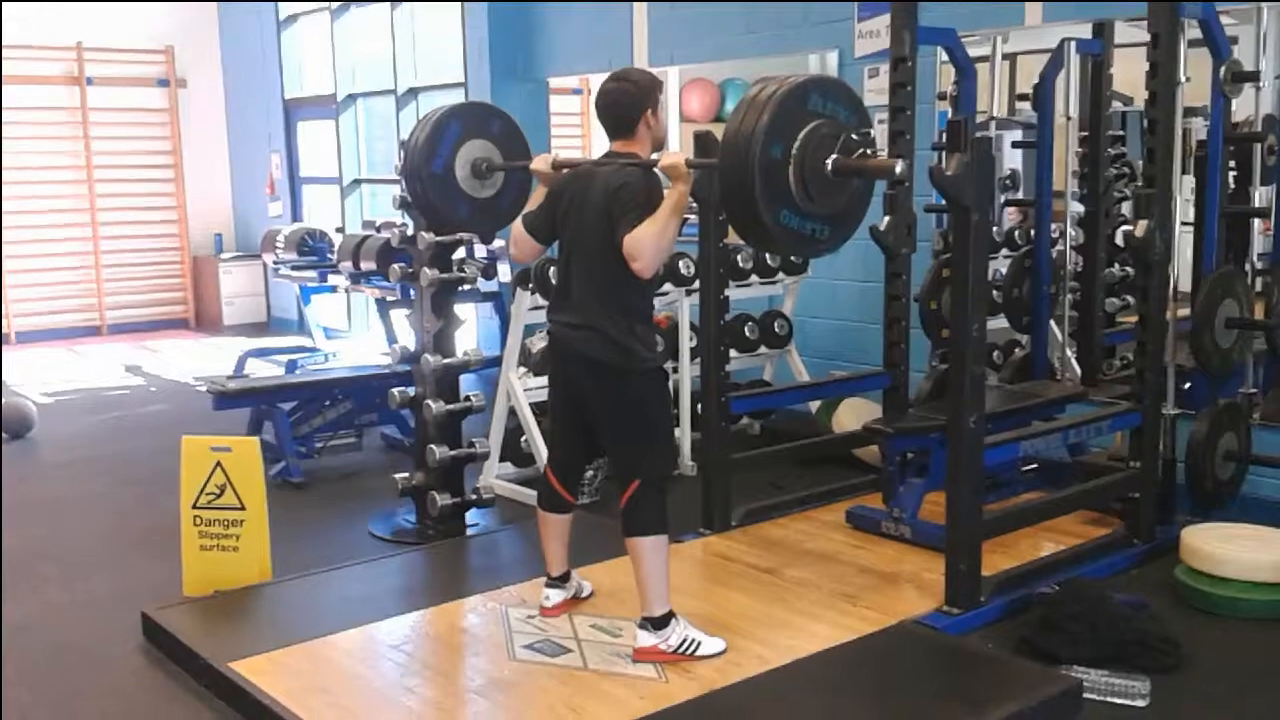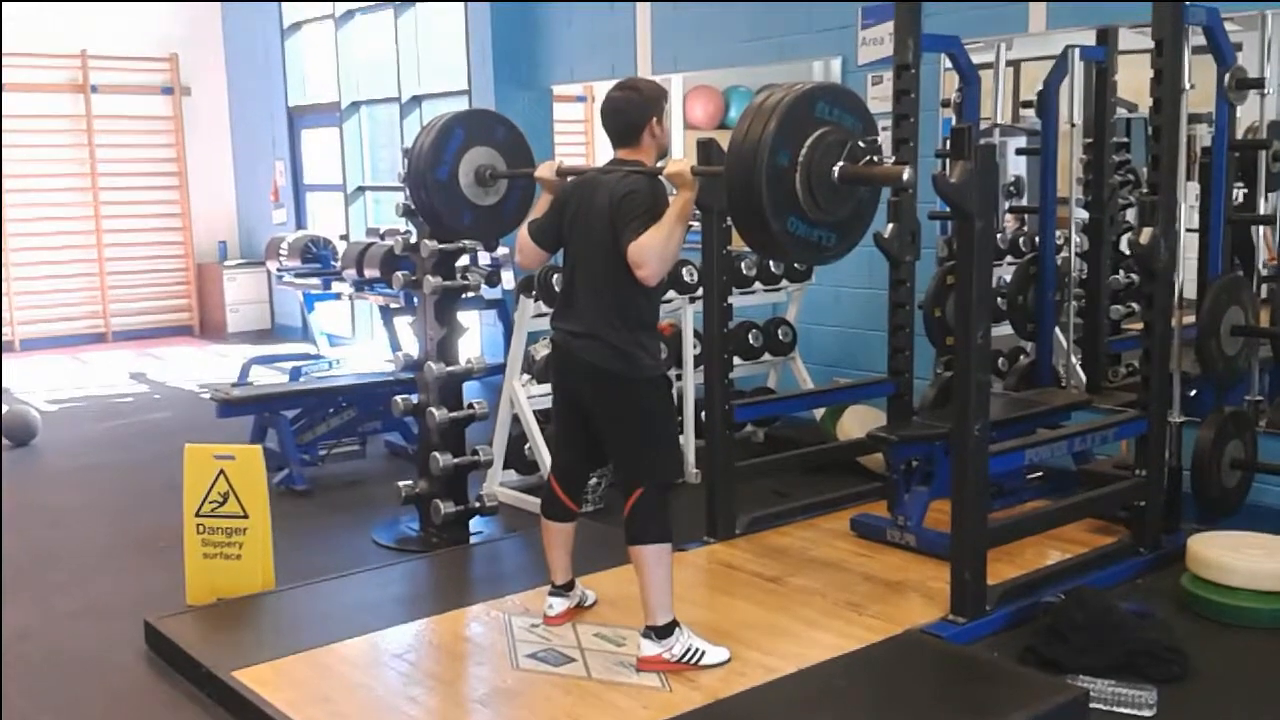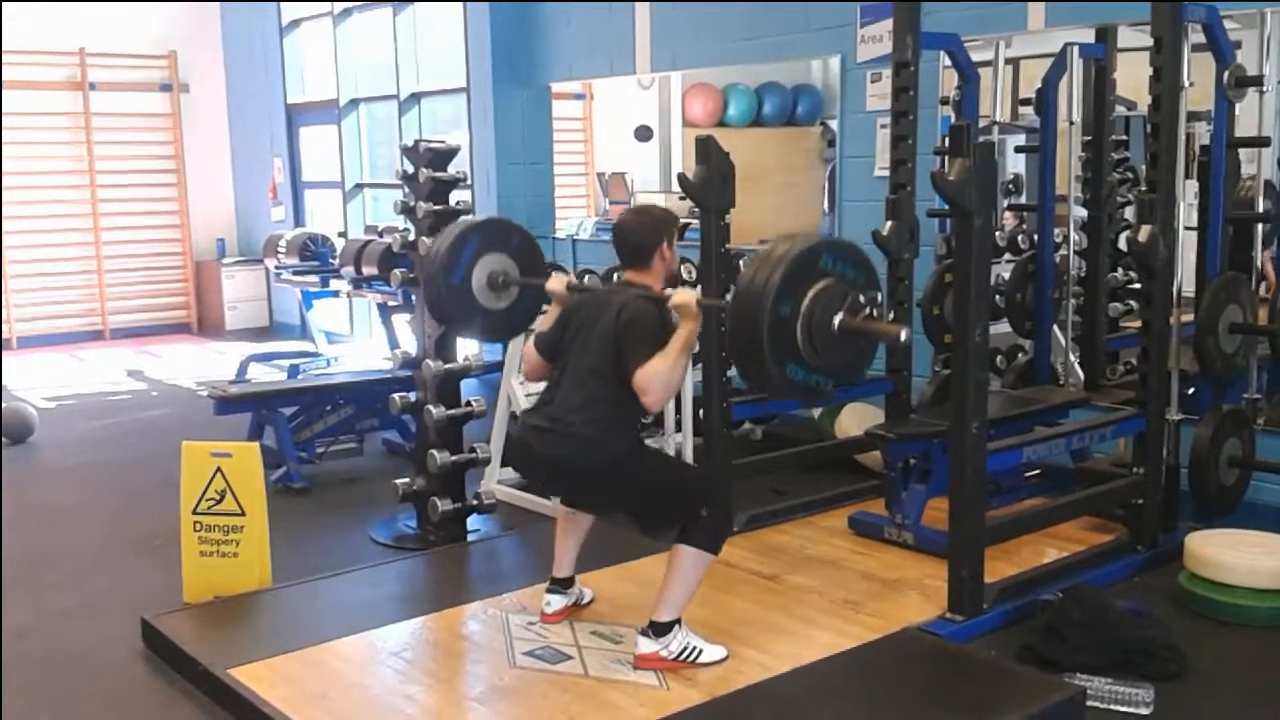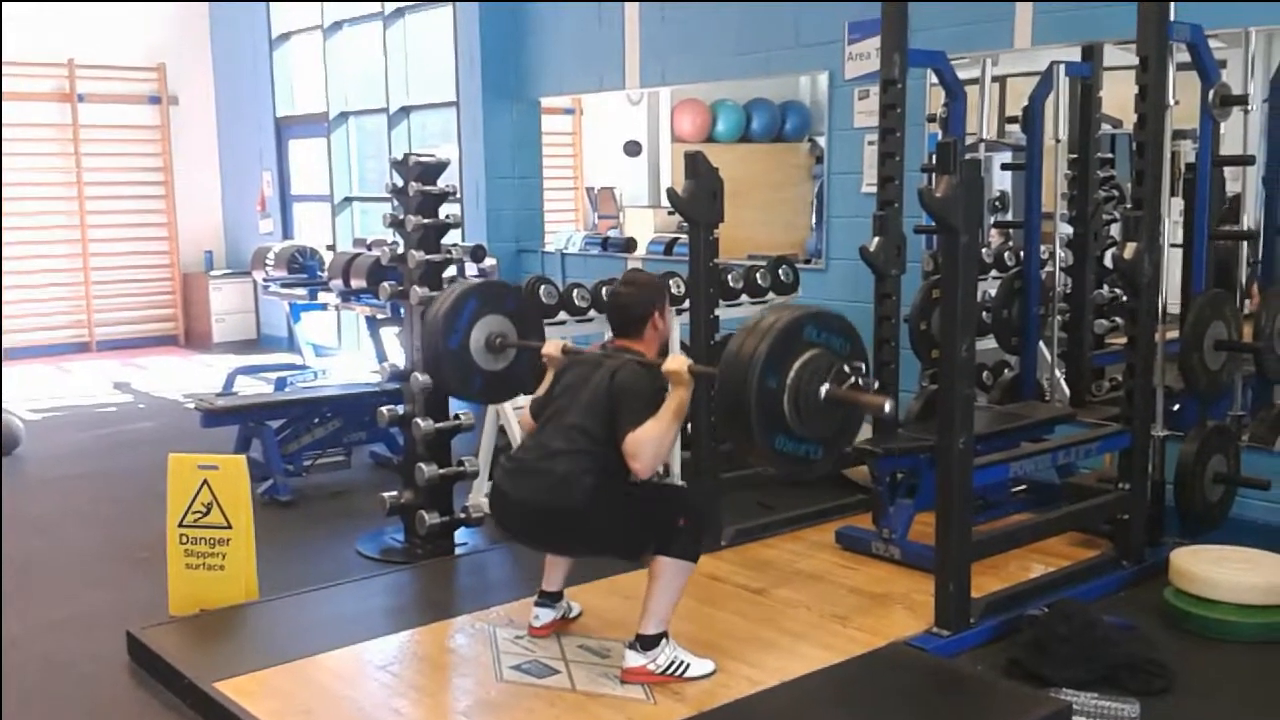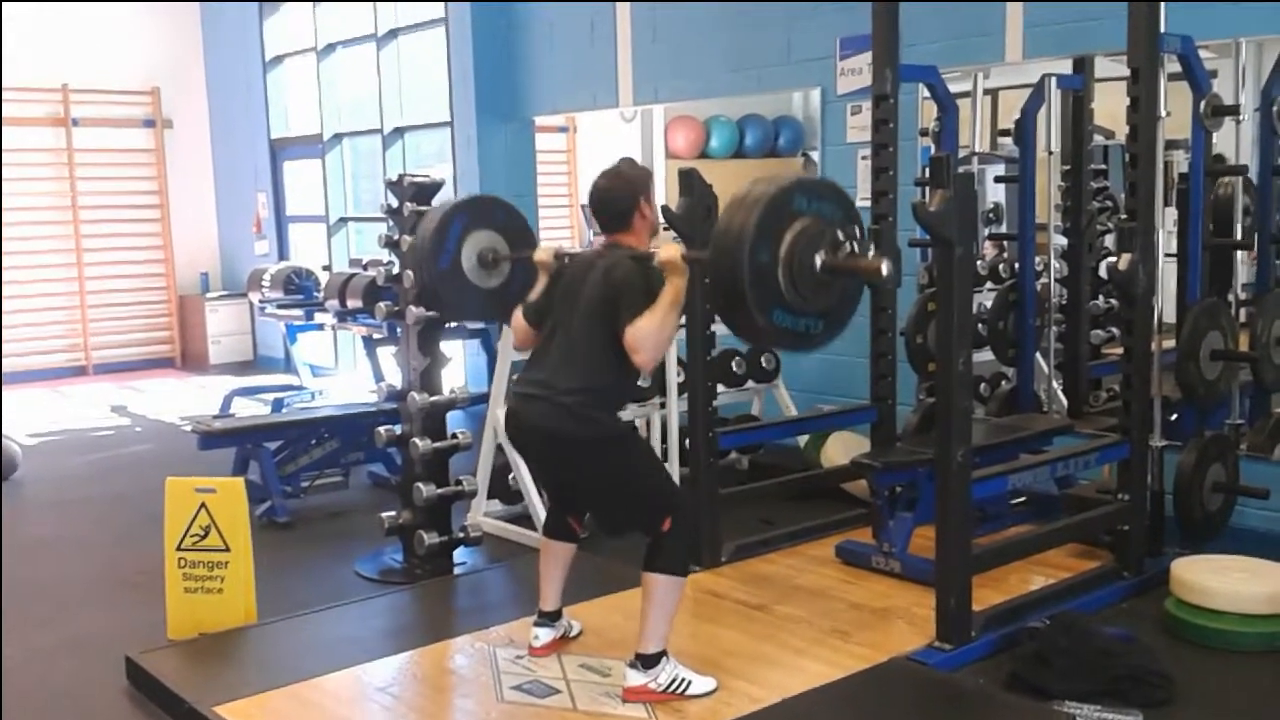
dt=1s
person 1, frame 1
left shoulder: (573, 181)
right shoulder: (637, 183)
left elbow: (520, 248)
right elbow: (642, 258)
left wrist: (540, 186)
right wrist: (679, 191)
left hip: (569, 346)
right hip: (619, 357)
left knee: (564, 462)
right knee: (645, 480)
left ankle: (557, 583)
right ankle: (658, 628)
person 1, frame 2
left shoulder: (579, 188)
right shoulder: (641, 189)
left elbow: (525, 254)
right elbow: (647, 264)
left wrist: (545, 193)
right wrist: (684, 197)
left hip: (572, 354)
right hip: (624, 364)
left knee: (567, 472)
right knee: (648, 488)
left ankle: (562, 593)
right ankle: (662, 638)
person 1, frame 3
left shoulder: (587, 300)
right shoulder: (646, 311)
left elbow: (530, 366)
right elbow: (652, 394)
left wrist: (557, 305)
right wrist: (688, 327)
left hip: (529, 448)
right hip: (581, 455)
right knee: (708, 506)
left ankle: (560, 591)
right ankle: (661, 637)
person 1, frame 4
left shoulder: (579, 364)
right shoulder: (640, 377)
right elbow: (642, 462)
right wrist: (680, 393)
left hip: (507, 500)
right hip: (550, 507)
right knee: (683, 515)
left ankle: (547, 607)
right ankle: (648, 651)
person 1, frame 5
left shoulder: (571, 267)
right shoulder: (634, 269)
left elbow: (520, 337)
right elbow: (644, 351)
left wrist: (543, 278)
right wrist: (676, 281)
left hip: (525, 413)
right hip: (581, 424)
left knee: (567, 507)
right knee: (671, 524)
left ankle: (547, 625)
right ankle: (649, 668)
